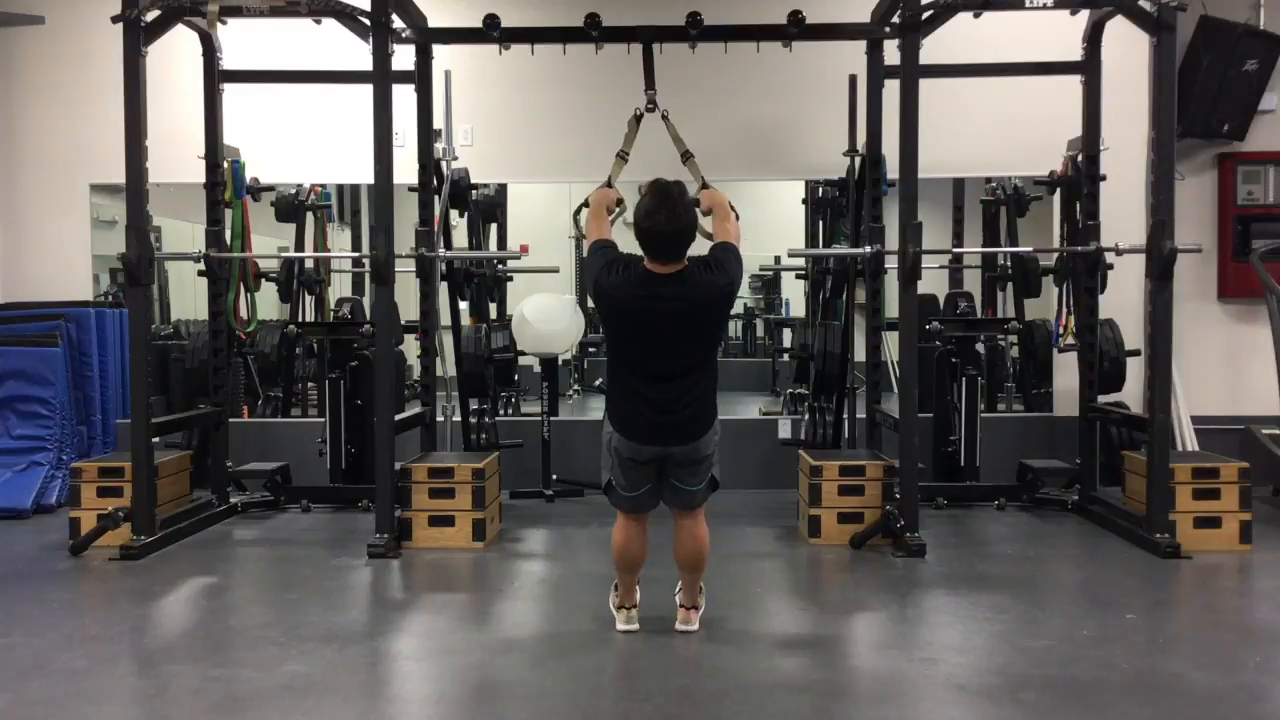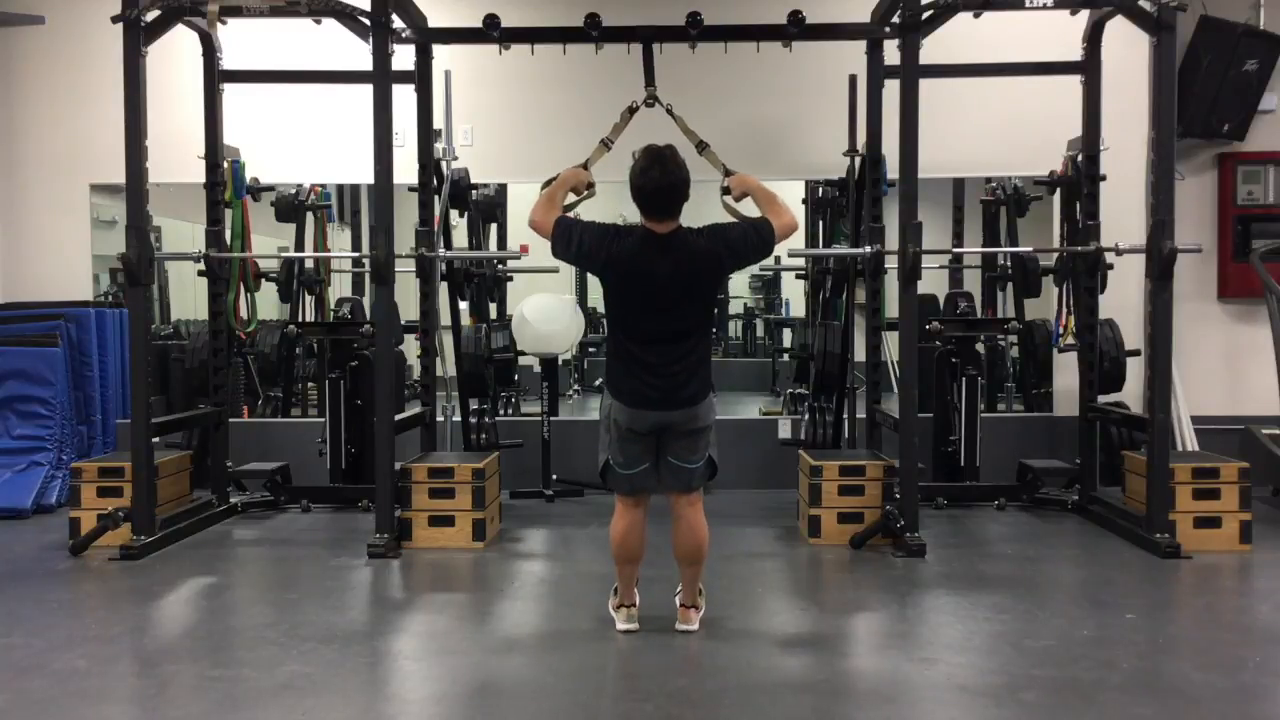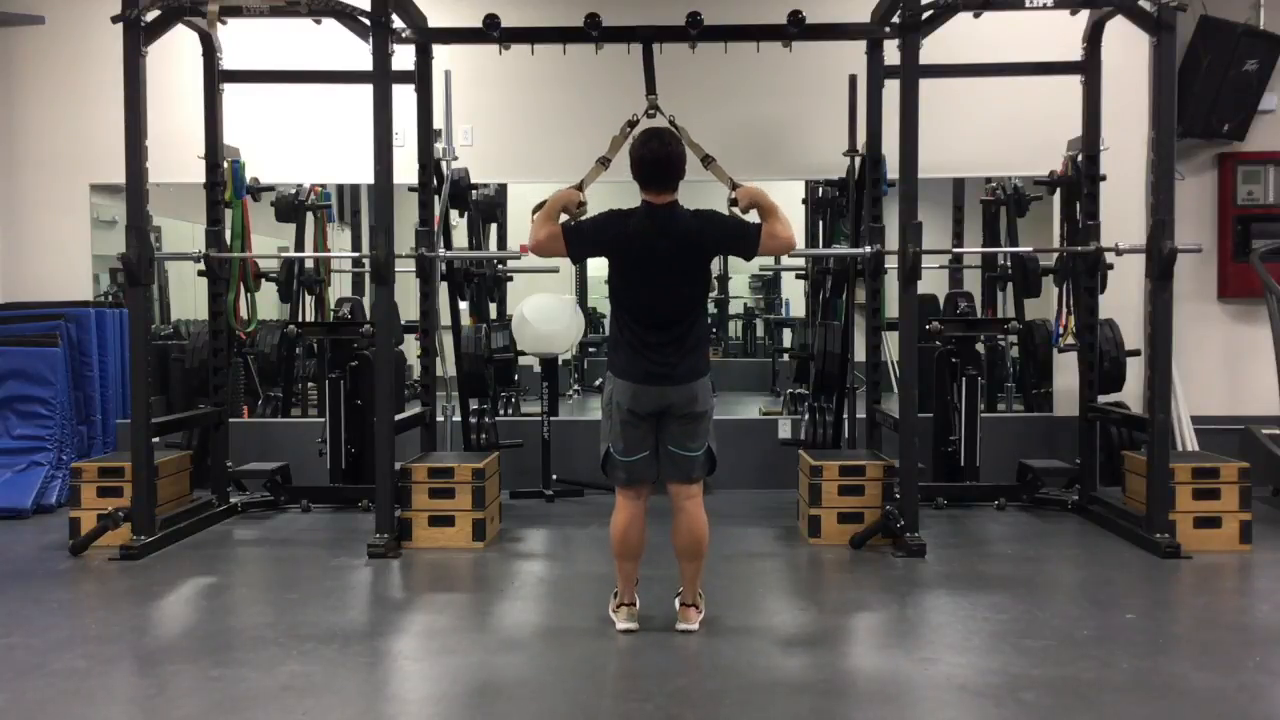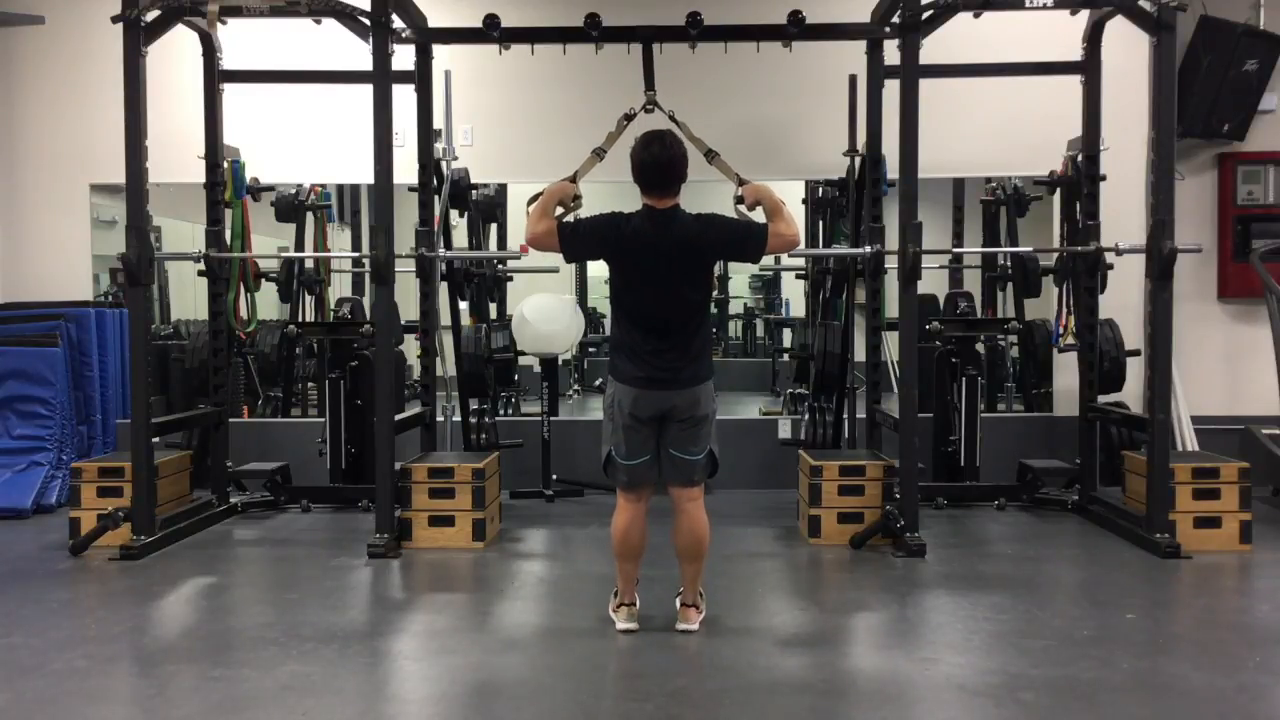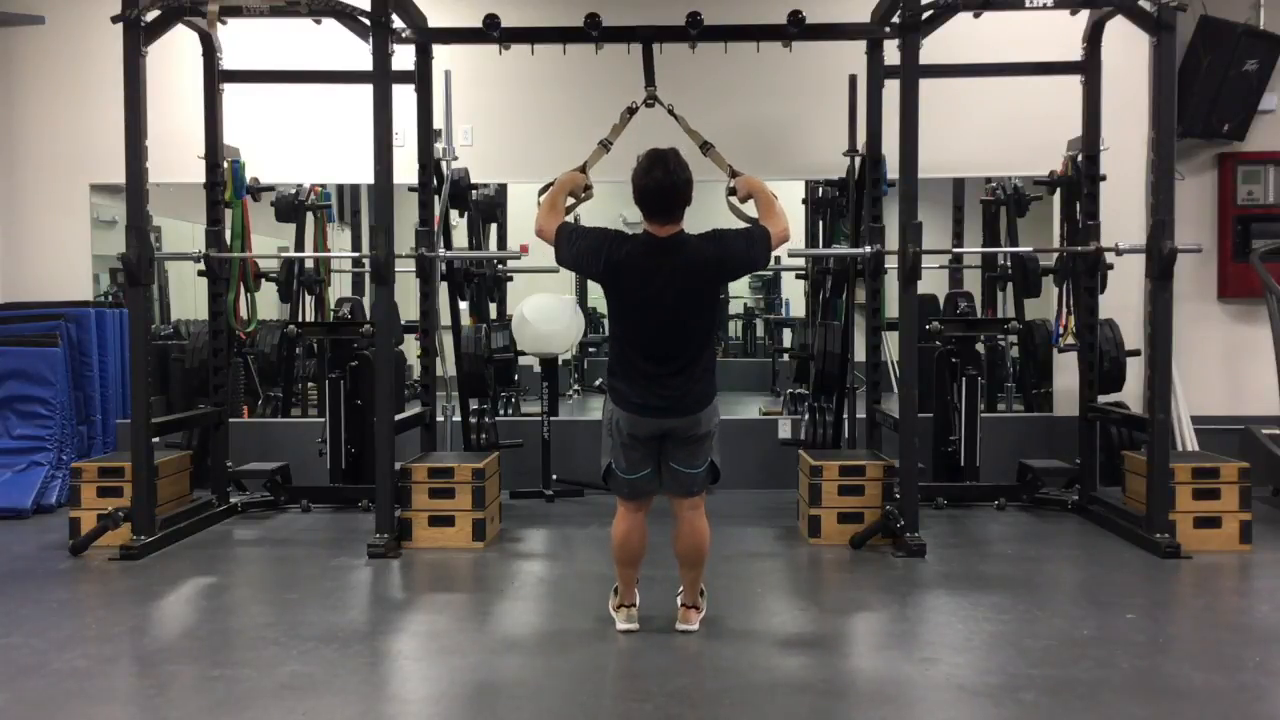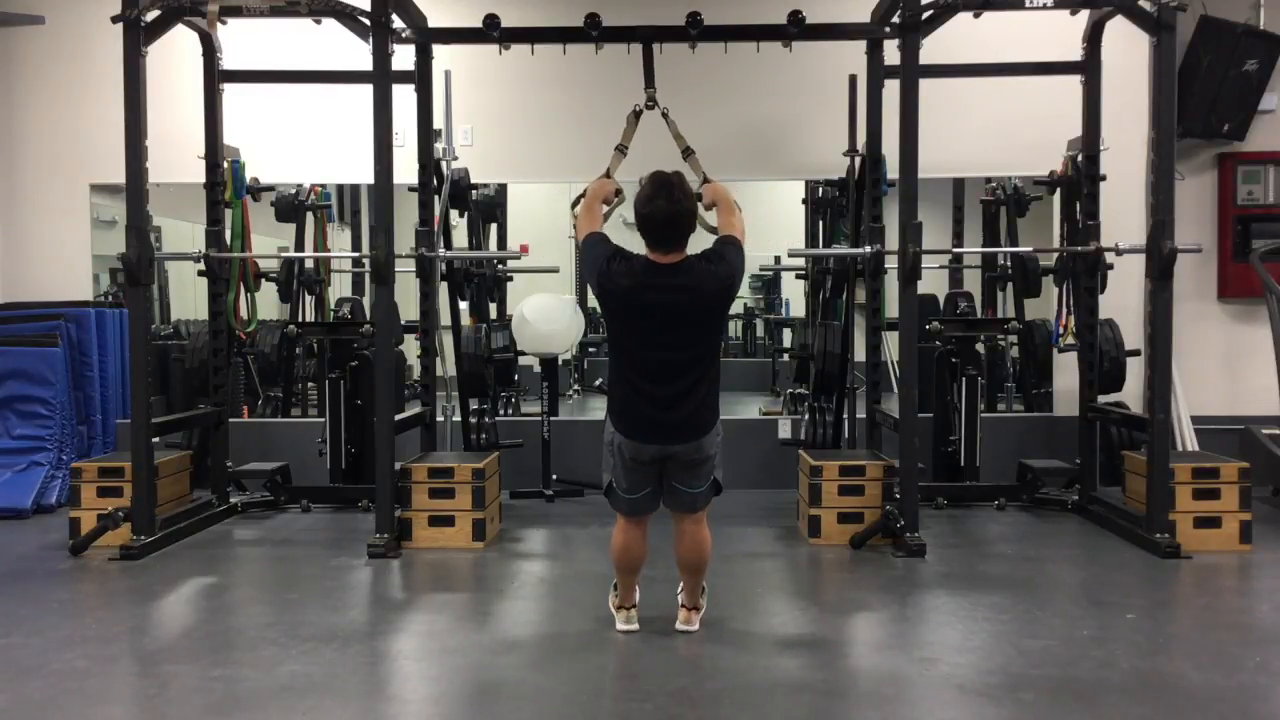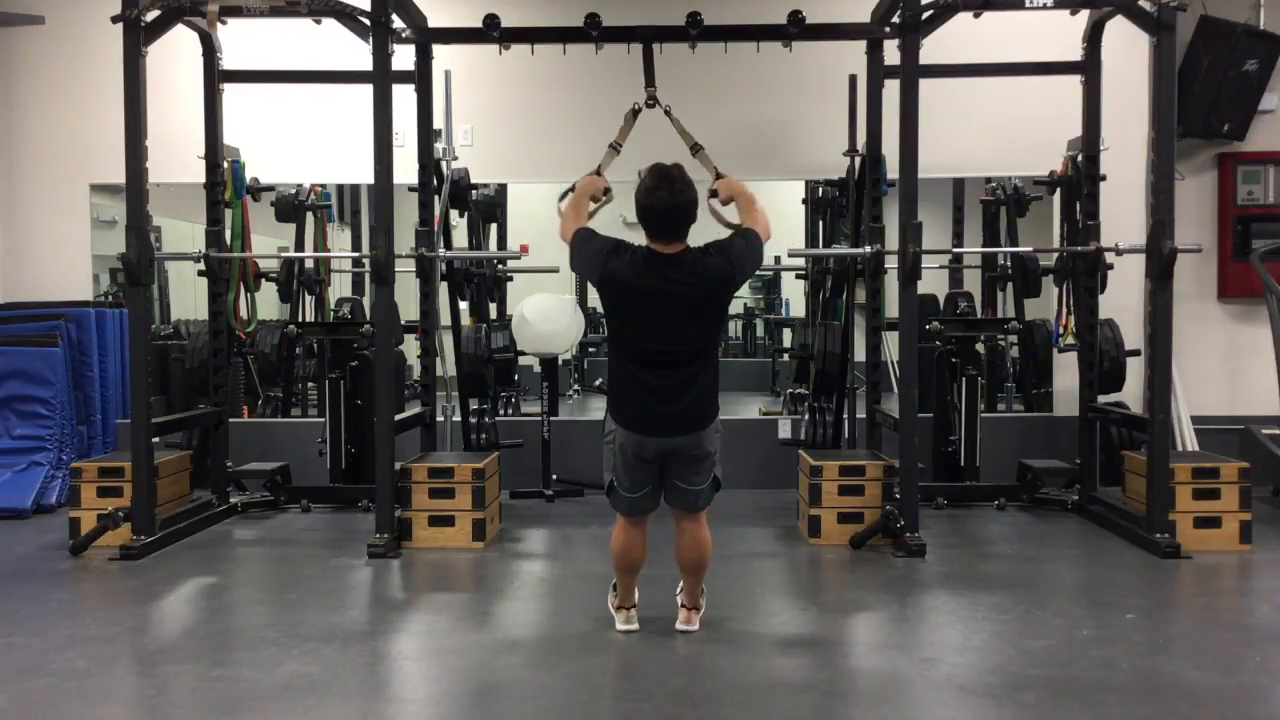
dt=0.5s
person 1, frame 1
left shoulder: (612, 283)
right shoulder: (716, 285)
left elbow: (596, 231)
right elbow: (727, 233)
left wrist: (602, 200)
right wrist: (717, 203)
left hip: (629, 429)
right hip: (694, 428)
left knee: (631, 516)
right knee: (690, 515)
left ankle: (626, 603)
right ankle: (690, 604)
person 1, frame 2
left shoulder: (611, 248)
right shoulder: (712, 249)
left elbow: (541, 219)
right elbow: (784, 222)
left wrist: (567, 180)
right wrist: (749, 185)
left hip: (628, 401)
right hip: (690, 401)
left knee: (629, 504)
right knee: (688, 503)
left ankle: (625, 603)
right ankle: (690, 604)
person 1, frame 3
left shoulder: (616, 227)
right shoulder: (705, 227)
left elbow: (540, 241)
right elbow: (784, 239)
left wrist: (559, 201)
right wrist: (760, 199)
left hip: (629, 383)
right hip: (689, 383)
left knee: (630, 495)
right knee: (688, 494)
left ankle: (625, 602)
right ankle: (690, 603)
person 1, frame 4
left shoulder: (615, 231)
right shoulder: (707, 232)
left elbow: (536, 233)
right elbow: (788, 235)
left wrist: (553, 193)
right wrist: (765, 195)
left hip: (631, 386)
right hip: (691, 387)
left knee: (631, 498)
right knee: (689, 497)
left ankle: (625, 602)
right ankle: (690, 603)
person 1, frame 5
left shoulder: (611, 254)
right shoulder: (714, 255)
left elbow: (546, 226)
right elbow: (778, 229)
left wrist: (565, 184)
right wrist: (756, 188)
left hip: (630, 406)
right hip: (693, 406)
left knee: (631, 506)
right knee: (690, 506)
left ankle: (625, 603)
right ankle: (691, 604)
person 1, frame 6
left shoulder: (613, 277)
right shoulder: (717, 278)
left elbow: (588, 226)
right elbow: (732, 226)
left wrist: (597, 193)
right wrist: (720, 196)
left hip: (631, 428)
right hip: (696, 428)
left knee: (631, 519)
right knee: (692, 519)
left ankle: (626, 604)
right ankle: (691, 606)
person 1, frame 7
left shoulder: (613, 266)
right shoulder: (719, 268)
left elbow: (571, 227)
right elbow: (758, 226)
left wrist: (586, 190)
right wrist: (737, 191)
left hip: (631, 424)
right hip: (696, 424)
left knee: (631, 519)
right knee: (692, 518)
left ankle: (624, 604)
right ankle: (691, 606)
